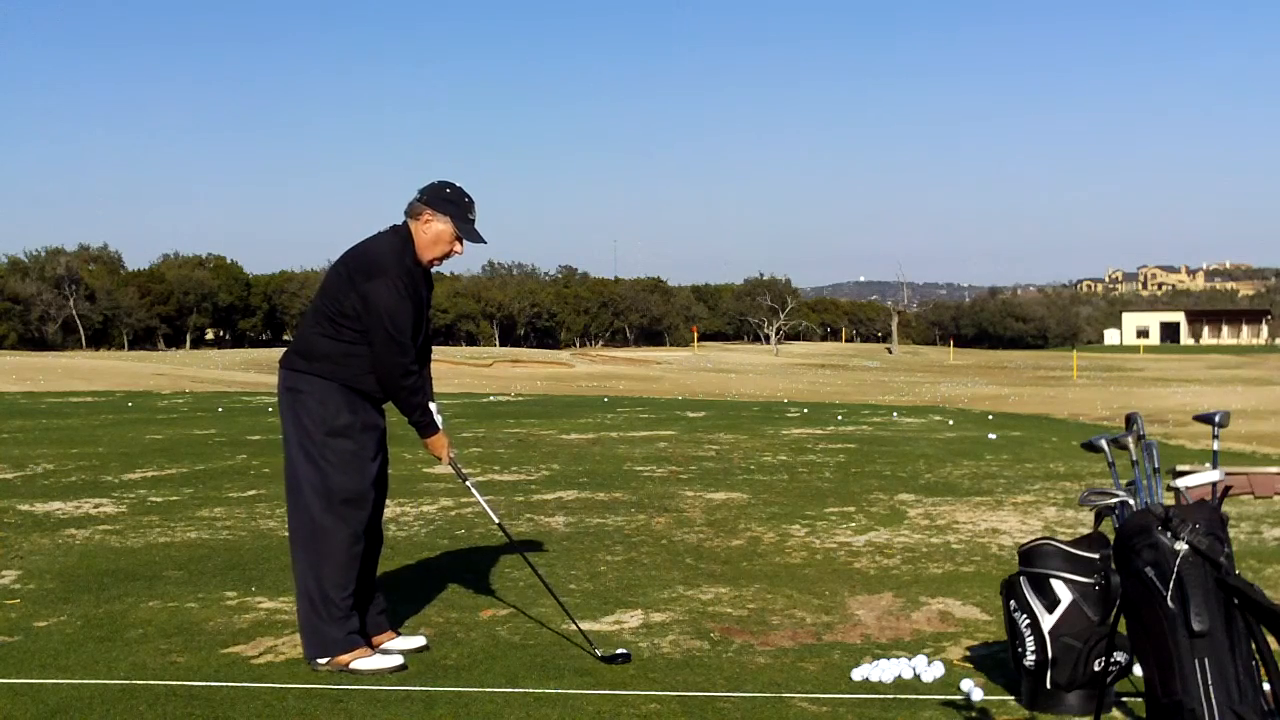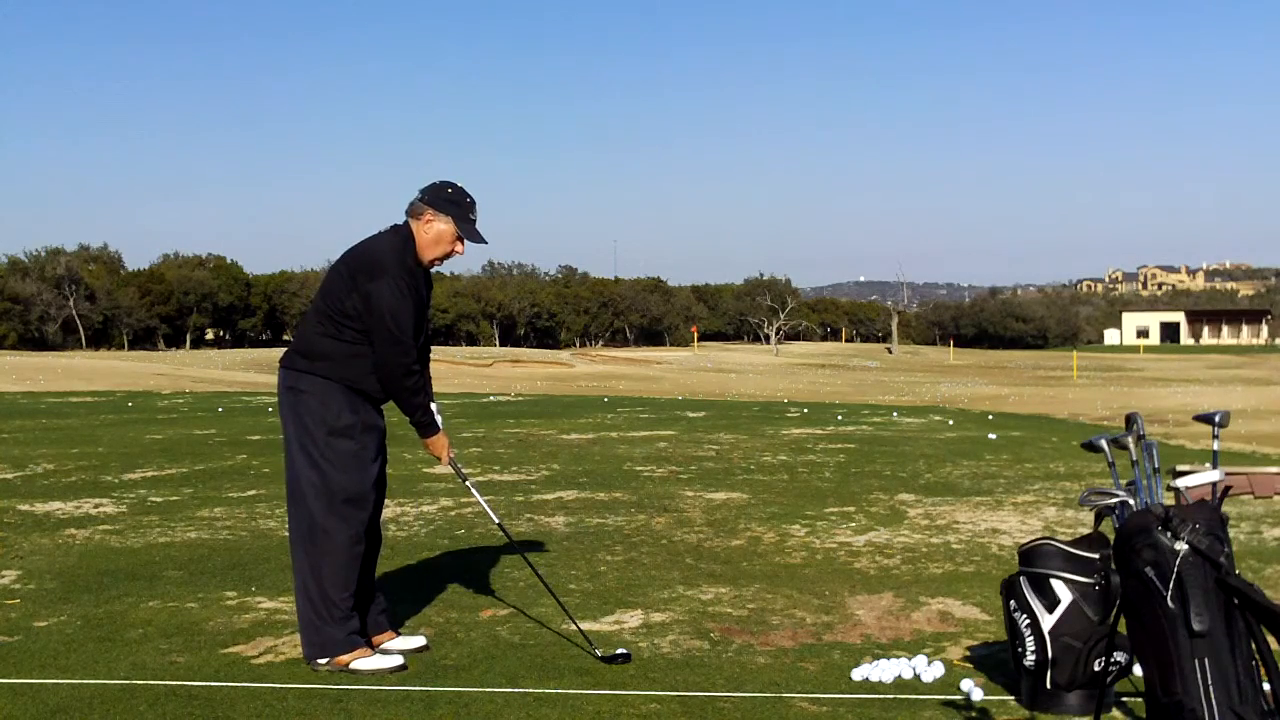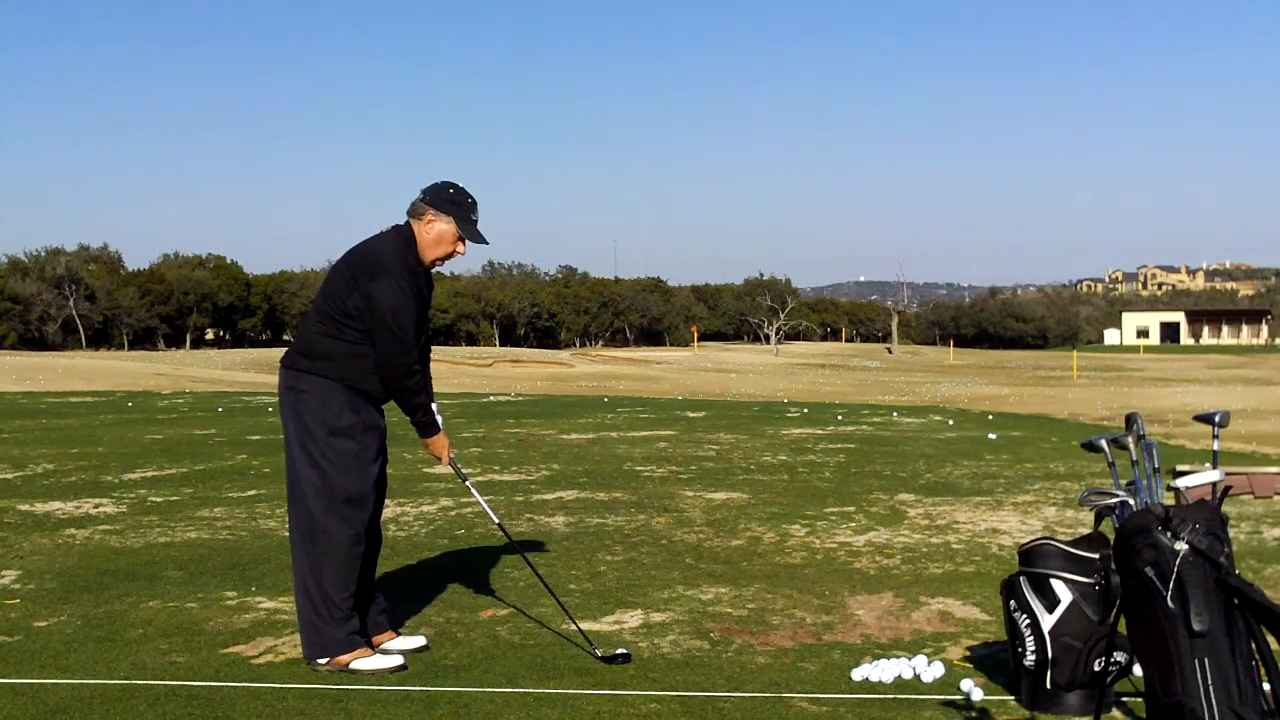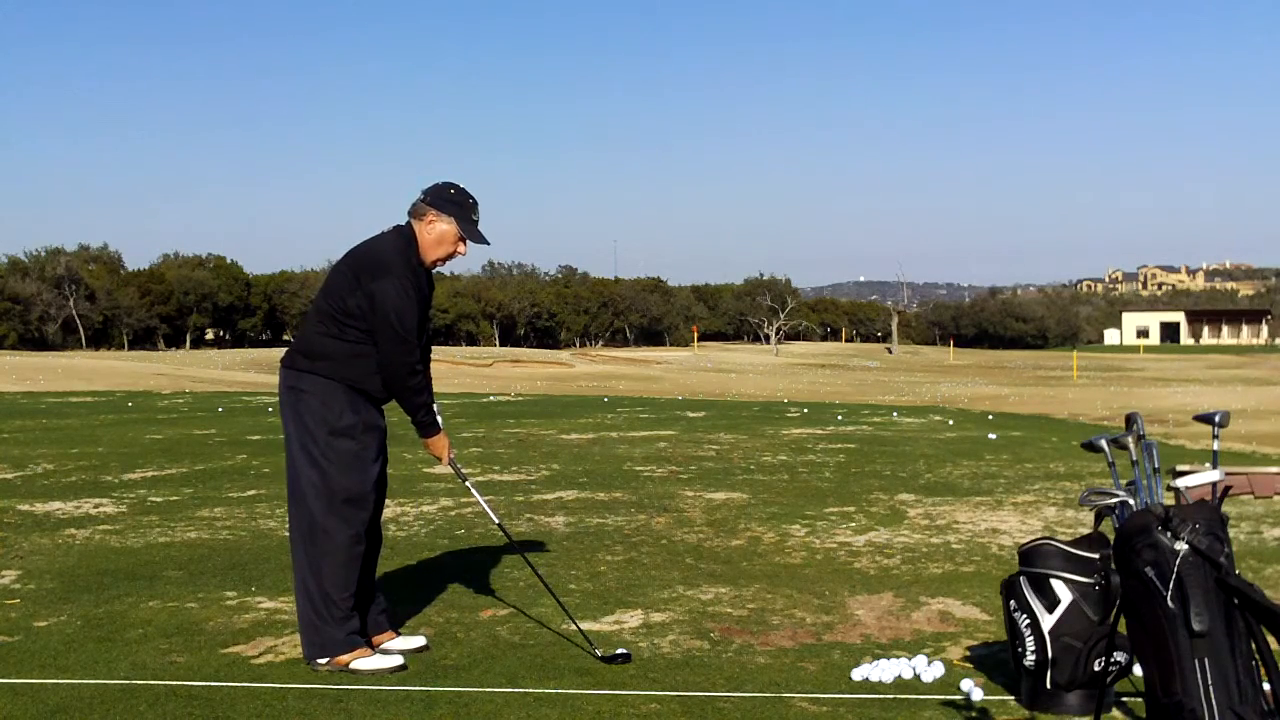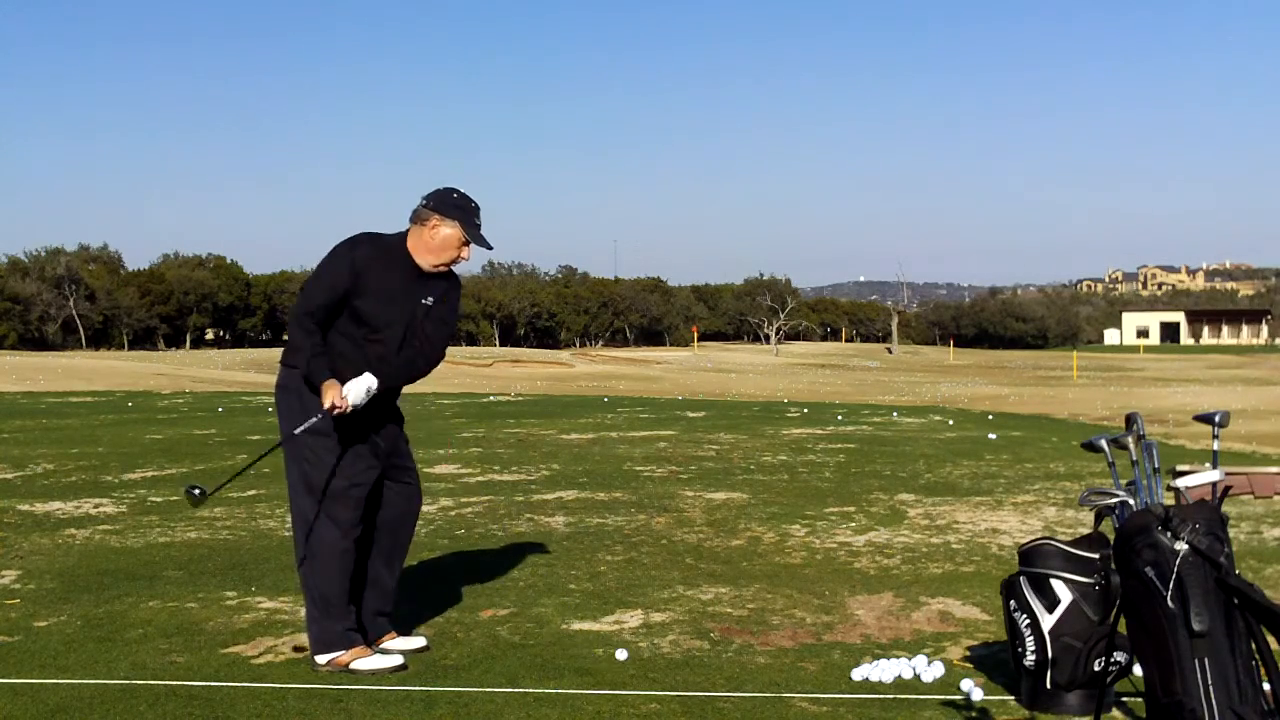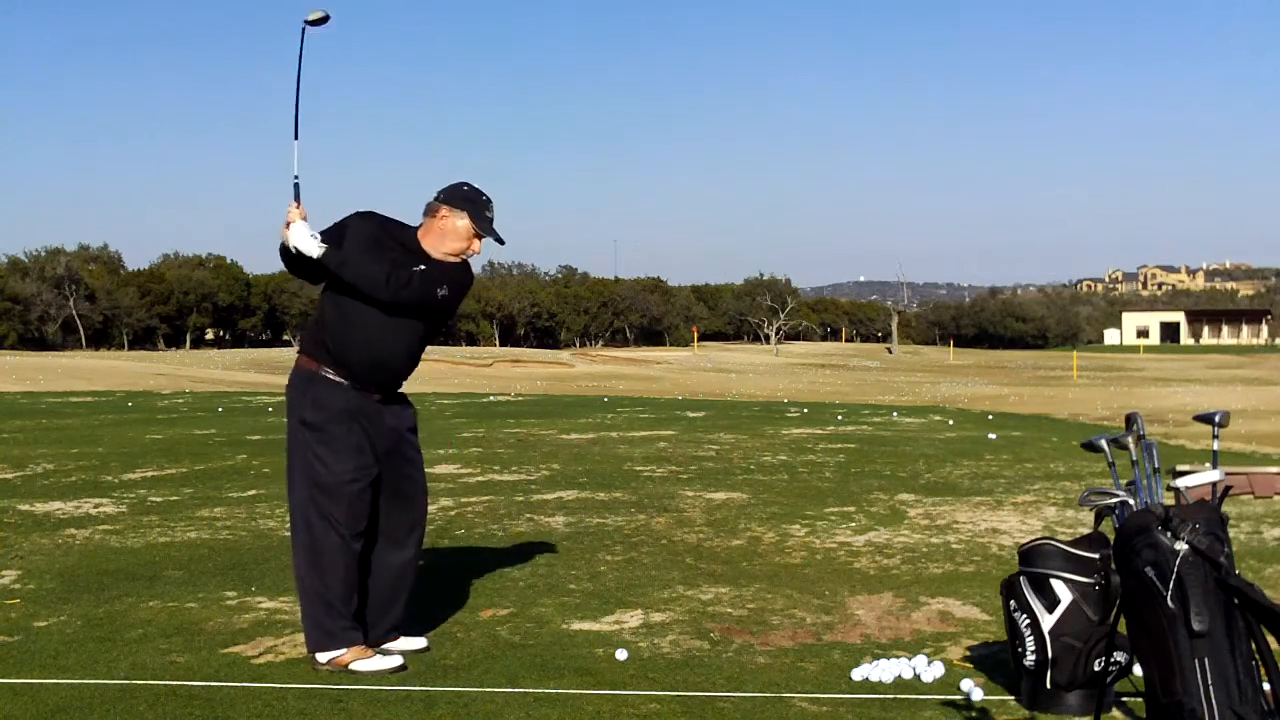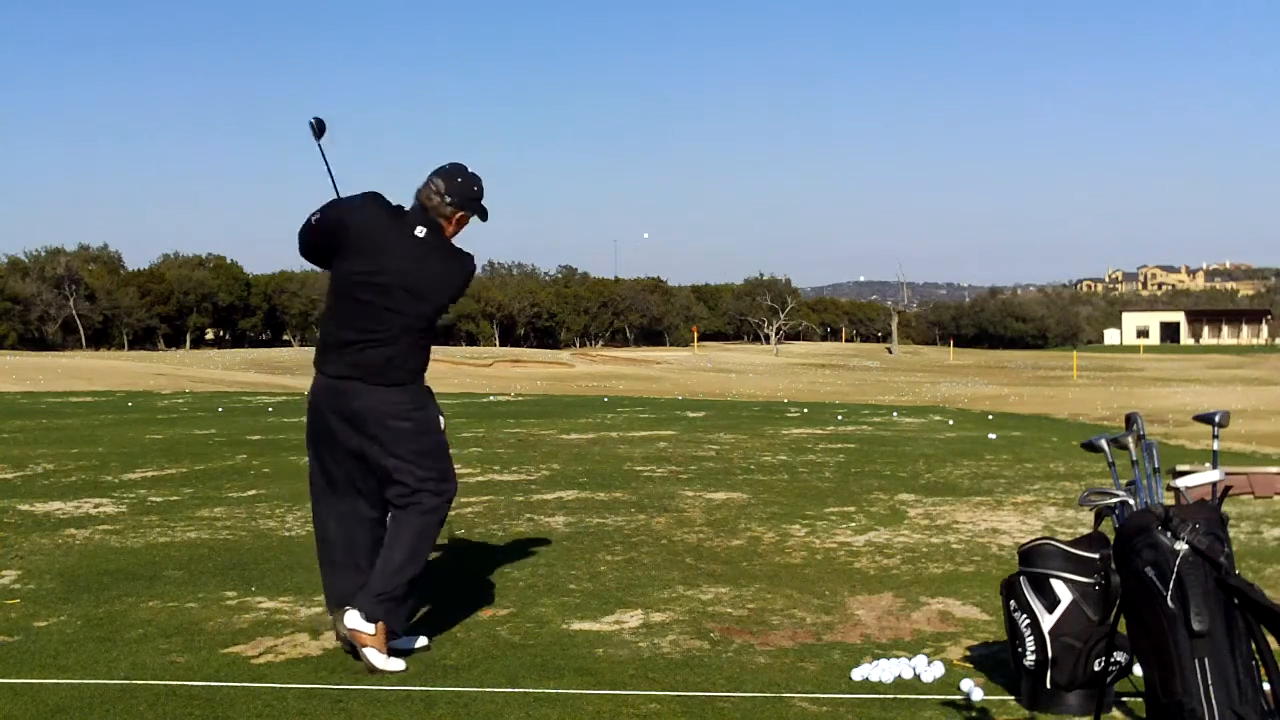
dt=0.4s
person 1, frame 1
left shoulder: (412, 270)
right shoulder: (383, 263)
left elbow: (413, 352)
right elbow: (393, 359)
left wrist: (431, 413)
right wrist: (427, 428)
left hip: (354, 397)
right hip: (321, 393)
left knee: (363, 511)
right knee: (334, 511)
left ankle: (368, 626)
right ankle: (333, 643)
person 1, frame 2
left shoulder: (412, 268)
right shoulder: (384, 263)
left elbow: (413, 352)
right elbow: (395, 359)
left wrist: (430, 412)
right wrist: (428, 428)
left hip: (353, 397)
right hip: (322, 393)
left knee: (361, 511)
right knee: (334, 512)
left ankle: (370, 626)
right ankle: (333, 644)
person 1, frame 3
left shoulder: (411, 268)
right shoulder: (386, 264)
left elbow: (413, 352)
right elbow: (396, 359)
left wrist: (431, 412)
right wrist: (428, 428)
left hip: (353, 397)
right hip: (323, 394)
left knee: (361, 512)
right knee: (334, 513)
left ankle: (370, 626)
right ankle: (333, 643)
person 1, frame 4
left shoulder: (413, 269)
right shoulder: (388, 265)
left elbow: (414, 352)
right elbow: (399, 360)
left wrist: (430, 415)
right wrist: (429, 428)
left hip: (354, 397)
right hip: (323, 395)
left knee: (361, 511)
right knee: (334, 514)
left ankle: (369, 626)
right ankle: (333, 644)
person 1, frame 5
left shoulder: (445, 287)
right shoulder: (364, 254)
left elbow: (426, 352)
right elbow: (309, 313)
left wrist: (368, 383)
right wrist: (324, 381)
left hip: (375, 405)
right hip: (314, 394)
left knee: (396, 507)
right knee: (333, 512)
left ankle: (374, 625)
right ankle: (336, 642)
person 1, frame 6
left shoulder: (455, 276)
right shoulder: (367, 229)
left elbow: (391, 287)
right elbow: (302, 264)
left wrist: (317, 248)
right wrist: (297, 240)
left hip: (384, 400)
right hip: (326, 391)
left knee: (404, 513)
right knee: (335, 510)
left ankle: (377, 628)
right ankle: (336, 641)
person 1, frame 7
left shoulder: (367, 213)
right shoulder: (457, 266)
left elbow: (310, 242)
left hip: (330, 388)
right hip: (394, 398)
left knee: (345, 506)
right knee: (424, 495)
left ankle: (362, 621)
right ankle: (369, 613)
